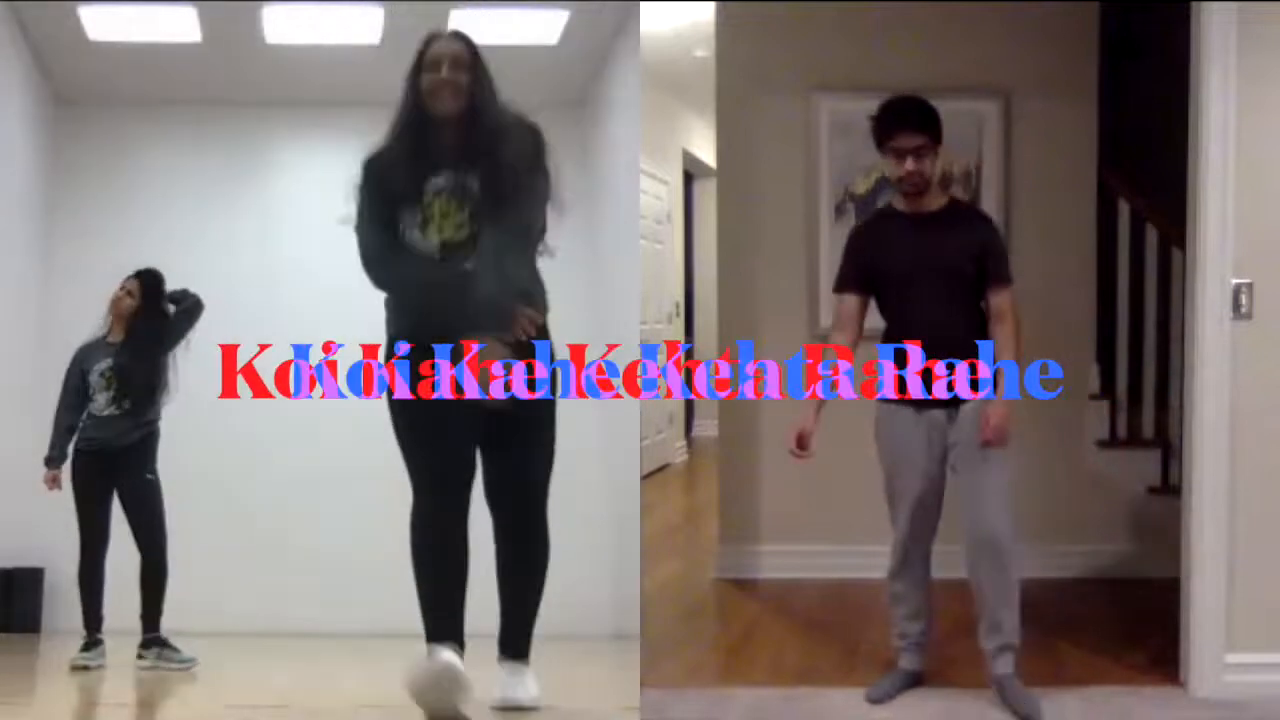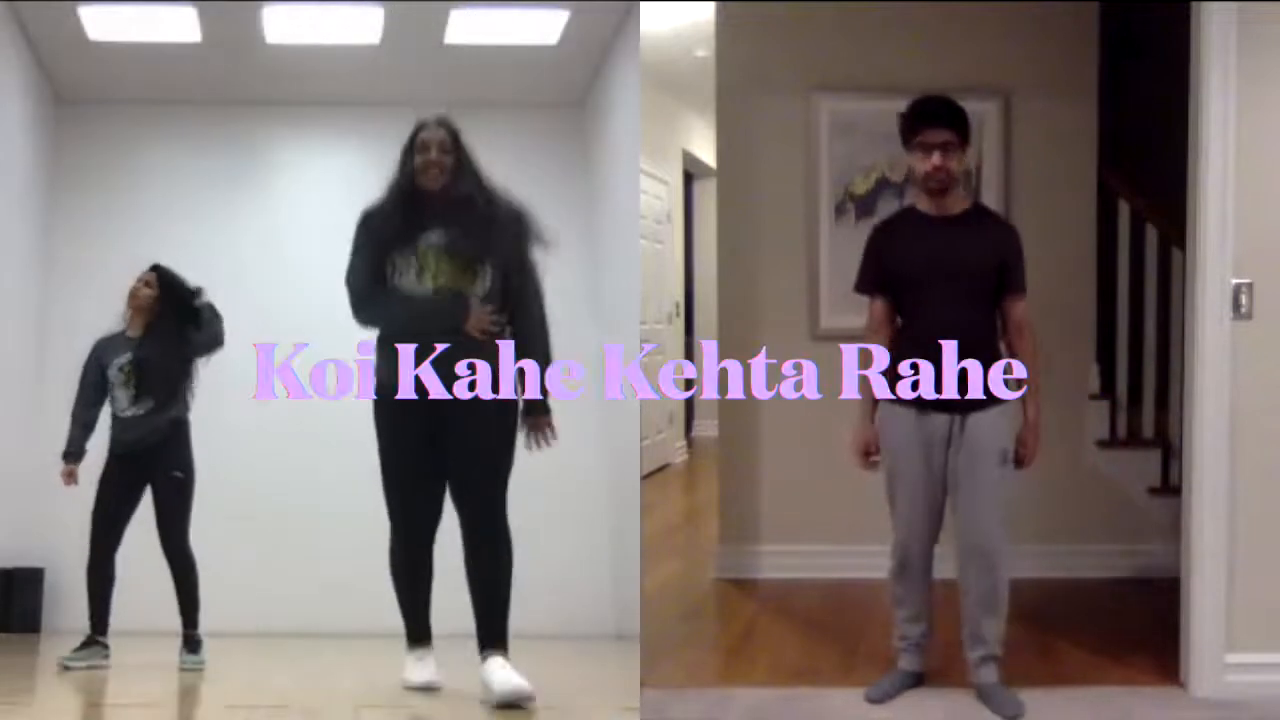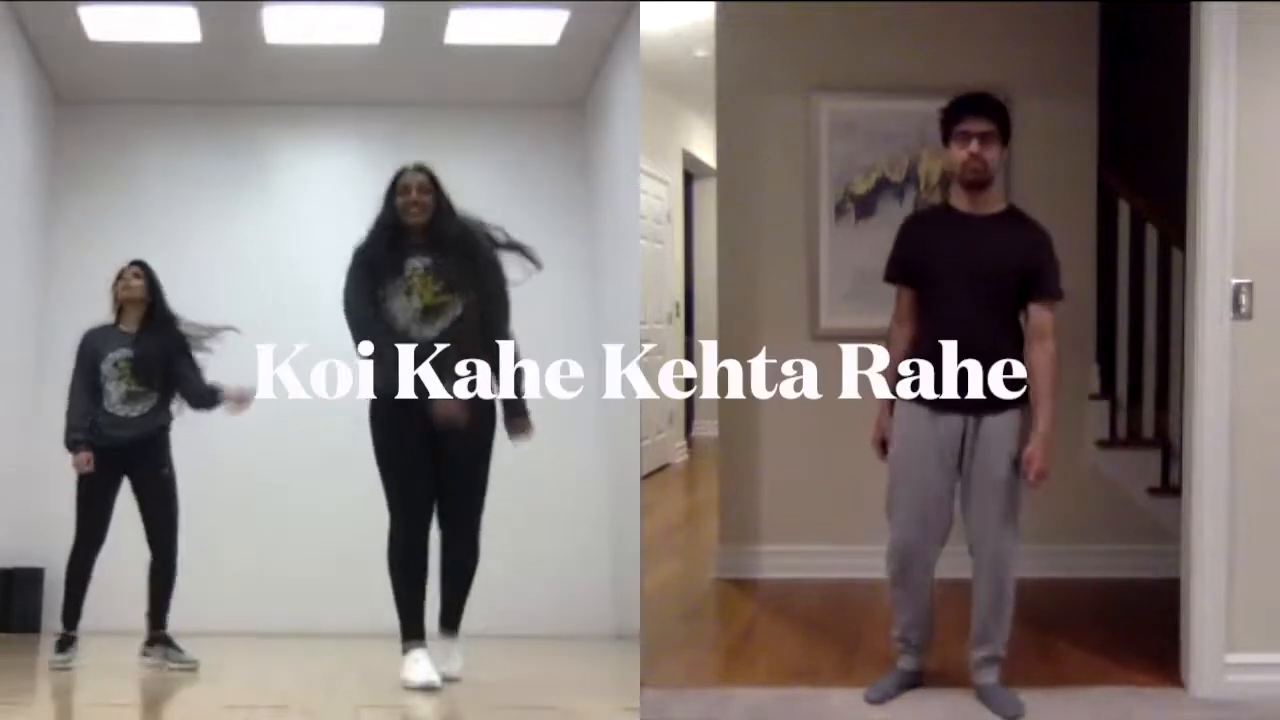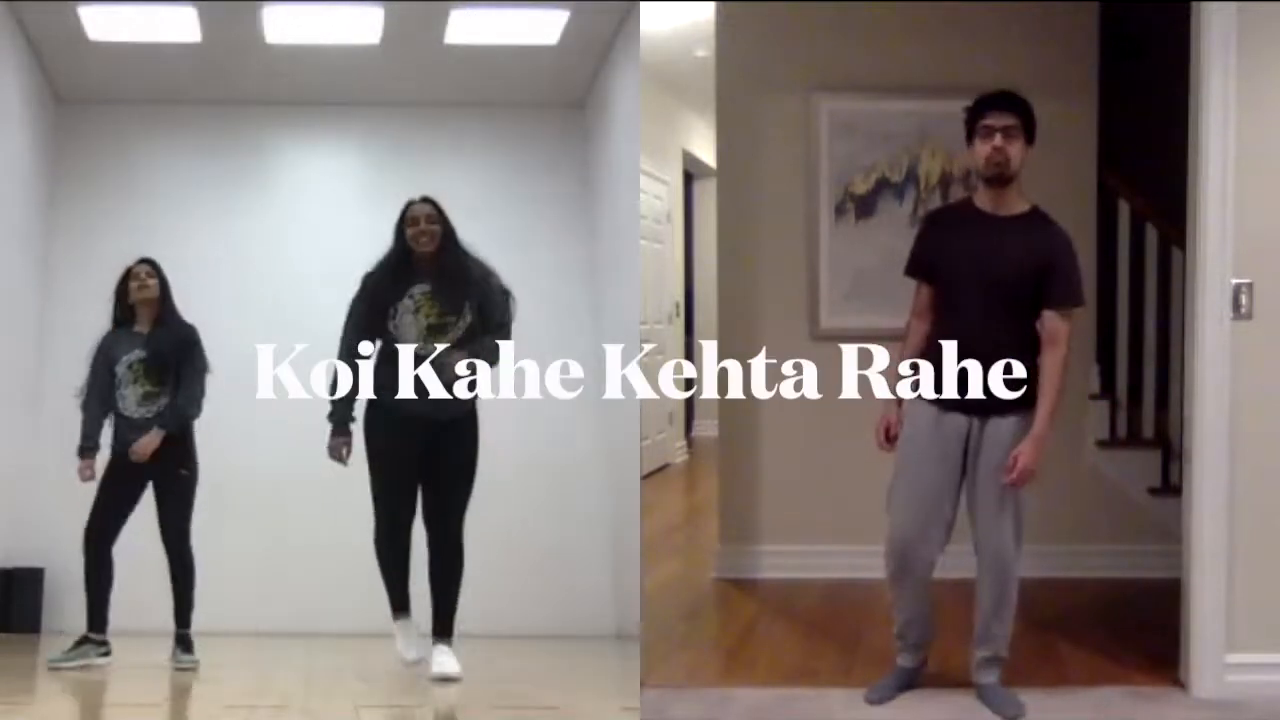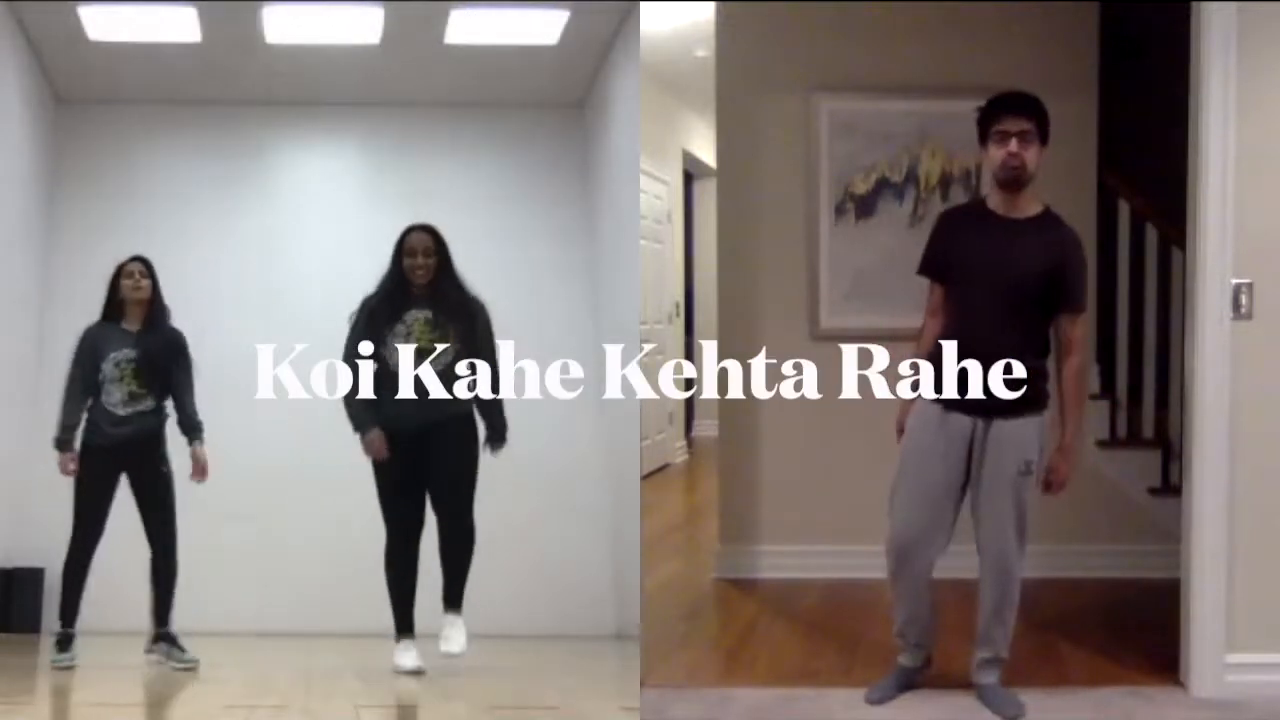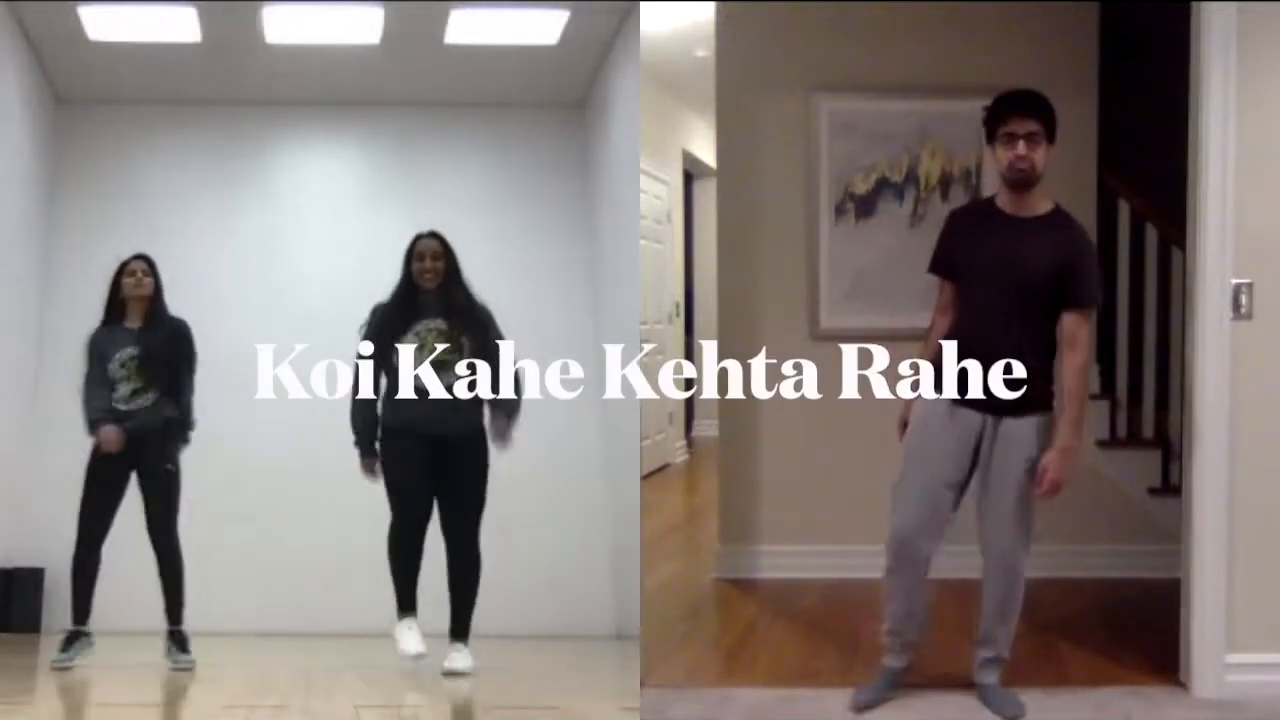
dt=0.4s
person 1, frame 1
left shoulder: (975, 227)
right shoulder: (869, 237)
left elbow: (1003, 318)
right elbow: (845, 329)
left wrist: (1001, 397)
right wrist: (812, 409)
left hip: (973, 403)
right hip: (902, 408)
left knee: (992, 532)
right knee: (909, 538)
left ankle: (1003, 665)
right ankle: (909, 658)
person 1, frame 2
left shoulder: (997, 234)
right shoulder: (889, 236)
left elbow: (1018, 329)
right elbow: (879, 332)
left wrist: (1032, 415)
right wrist: (868, 417)
left hip: (984, 411)
right hip: (910, 411)
left knee: (983, 544)
right knee: (910, 543)
left ankle: (985, 668)
right ankle: (910, 658)
person 1, frame 3
left shoulder: (1029, 239)
right shoulder: (919, 230)
left elbow: (1041, 337)
right elbow: (904, 323)
left wrist: (1042, 431)
right wrist: (886, 407)
left hip: (1001, 416)
right hip: (925, 411)
left knee: (995, 549)
right knee: (909, 543)
right ankle: (908, 659)
person 1, frame 4
left shoulder: (1048, 241)
right shoulder: (939, 226)
left elbow: (1055, 344)
right elbow: (921, 318)
left wrist: (1036, 434)
right wrist: (895, 399)
left hip: (1006, 417)
right hip: (933, 408)
left knee: (998, 550)
right knee: (907, 541)
right ankle: (908, 658)
person 1, frame 5
left shoulder: (1059, 243)
right shoulder: (953, 225)
left elbow: (1071, 349)
left wrist: (1067, 442)
right wrist: (911, 395)
left hip: (1016, 419)
right hip: (941, 408)
left knee: (1001, 552)
right knee: (908, 540)
right ankle: (911, 657)
person 1, frame 6
left shoulder: (1069, 241)
right shoulder: (963, 223)
left elbow: (1075, 346)
left wrist: (1065, 443)
right wrist: (914, 392)
left hip: (1022, 416)
right hip: (946, 403)
left knee: (1006, 550)
right knee: (907, 533)
right ankle: (893, 661)
person 2, frame 1
left shoulder: (516, 150)
right shoulder: (388, 168)
left elbow: (518, 240)
right elbow: (380, 261)
left wrist: (500, 332)
right wrist: (475, 294)
left hip: (511, 351)
right hip: (423, 359)
left knee: (520, 508)
right knee: (439, 496)
left ankle: (516, 659)
right ankle: (446, 652)
person 2, frame 2
left shoulder: (495, 221)
right shoulder: (380, 224)
left elbow: (526, 310)
right elbow: (366, 304)
left wrist: (535, 400)
right wrist: (453, 314)
left hip: (483, 391)
right hip: (406, 394)
left knee: (484, 515)
right knee: (412, 523)
left ankle: (495, 656)
right ankle: (419, 647)
person 2, frame 3
left shoulder: (471, 248)
right shoulder: (371, 259)
left elbow: (497, 326)
right elbow: (365, 336)
left wrist: (515, 400)
right wrist: (425, 388)
left hip: (465, 405)
right hip: (400, 405)
left knee: (461, 522)
right knee: (409, 521)
left ankle: (449, 633)
right ankle: (415, 646)
person 2, frame 4
left shoulder: (473, 279)
right shoulder: (378, 285)
left elbow: (500, 331)
right elbow: (351, 356)
left wrist: (475, 360)
right wrist: (341, 423)
left hip: (453, 422)
right hip: (392, 419)
left knee: (446, 528)
right knee: (393, 518)
left ankle: (443, 643)
right ankle: (401, 615)
person 2, frame 5
left shoulder: (465, 308)
right shoulder: (376, 310)
left elbow: (488, 370)
right elbow: (355, 372)
left wrist: (496, 428)
right wrist: (366, 426)
left hip: (451, 426)
right hip: (395, 431)
left knee: (455, 513)
right knee: (402, 531)
left ankle: (453, 612)
right ankle: (404, 639)
person 2, frame 6
left shoulder: (474, 318)
right shoulder: (388, 318)
left elbow: (503, 371)
right elbow: (363, 383)
left wrist: (505, 410)
right wrist: (365, 443)
left hip: (464, 437)
right hip: (405, 433)
left knee: (463, 537)
right knee: (411, 516)
left ankle: (459, 643)
right ankle: (406, 615)
person 3, frame 1
left shoulder: (153, 344)
right shoulder: (87, 353)
left elbow: (193, 304)
right elbow: (68, 409)
left wrist: (161, 298)
right wrist: (54, 459)
left hip: (137, 456)
right hip: (91, 458)
left knee: (153, 547)
right knee: (92, 549)
left ankle: (151, 641)
right ankle: (93, 640)
person 3, frame 2
left shoulder: (172, 340)
right shoulder: (105, 348)
left elbow: (210, 340)
right elbow: (87, 404)
left wrist: (202, 305)
right wrist: (73, 454)
left hip: (169, 451)
right hip: (123, 455)
left knee: (175, 546)
right knee: (101, 545)
left ankle: (191, 639)
right ankle: (97, 640)
person 3, frame 3
left shoulder: (168, 339)
right shoulder: (94, 340)
left elbow: (192, 390)
right elbow: (80, 397)
left wrist: (224, 396)
right wrist: (77, 444)
left hip: (151, 450)
right hip: (105, 451)
left knee: (164, 545)
right knee: (87, 542)
left ankle: (157, 638)
right ankle: (68, 636)
person 3, frame 4
left shoulder: (183, 336)
right shoulder: (112, 343)
left elbow: (192, 393)
right elbow: (97, 400)
left wrist: (159, 432)
right wrist: (88, 451)
left hip: (173, 451)
right hip: (126, 455)
left knee: (176, 544)
right knee: (97, 538)
left ankle: (183, 639)
right ankle: (96, 639)
person 3, frame 5
left shoulder: (169, 339)
right shoulder: (96, 336)
left elbow: (183, 394)
right elbow: (77, 391)
left wrist: (196, 441)
right wrist: (64, 444)
left hip: (148, 448)
right hip: (98, 449)
left knee: (163, 540)
right knee: (84, 539)
left ankle: (161, 634)
right ankle: (66, 637)
person 3, frame 6
left shoulder: (174, 331)
right shoulder: (102, 338)
left elbow: (183, 388)
right elbow: (95, 389)
left wrist: (178, 437)
right wrist: (101, 425)
left hip: (157, 444)
right hip: (111, 448)
left knee: (164, 537)
right knee: (89, 536)
left ankle: (177, 637)
right ankle: (78, 632)
